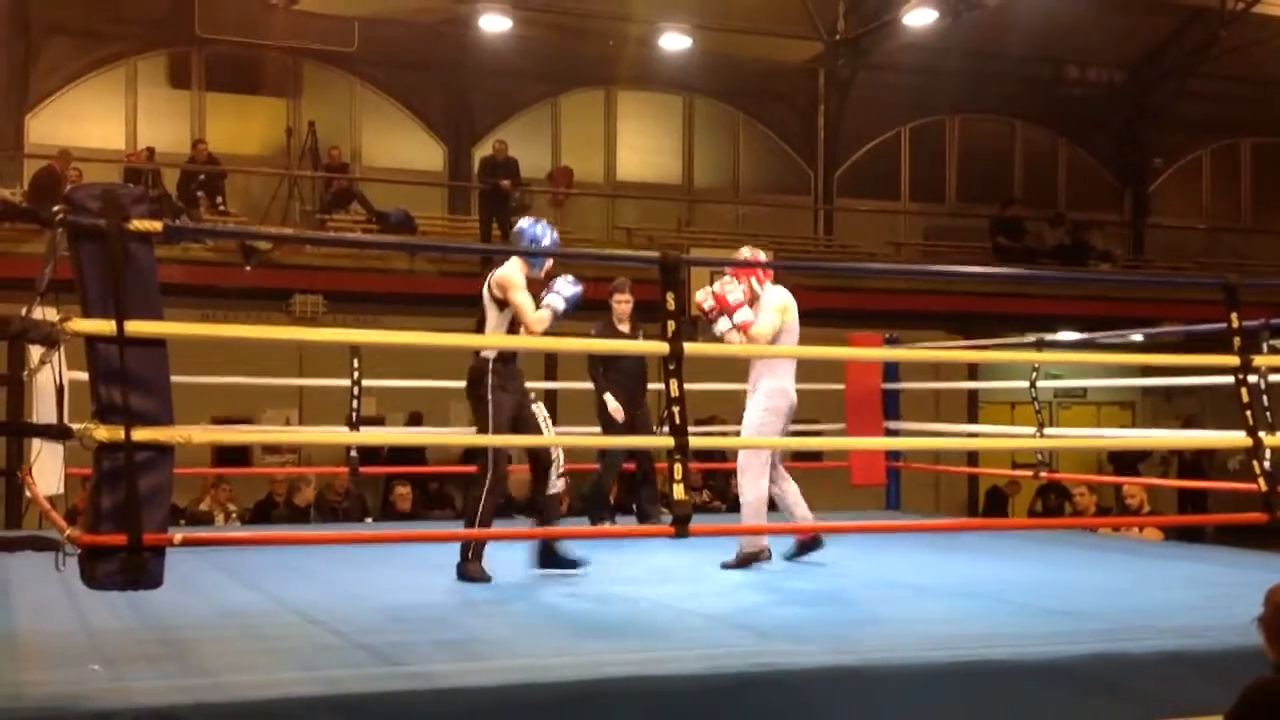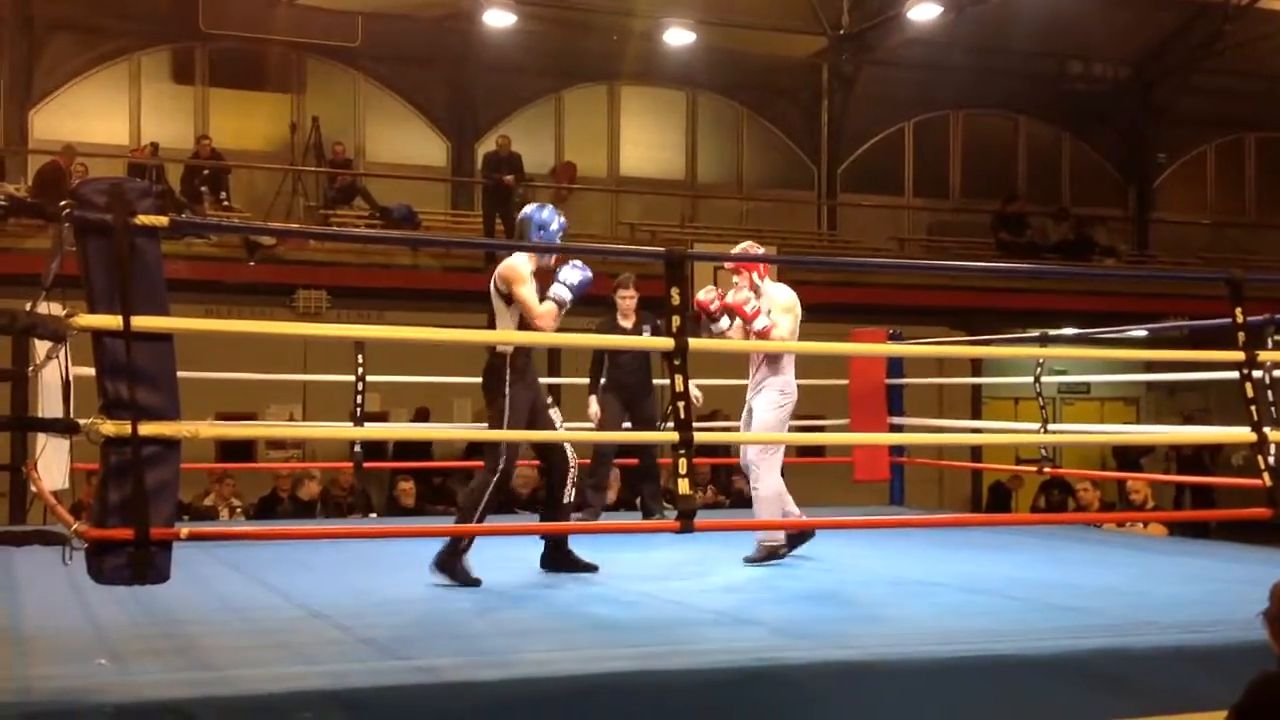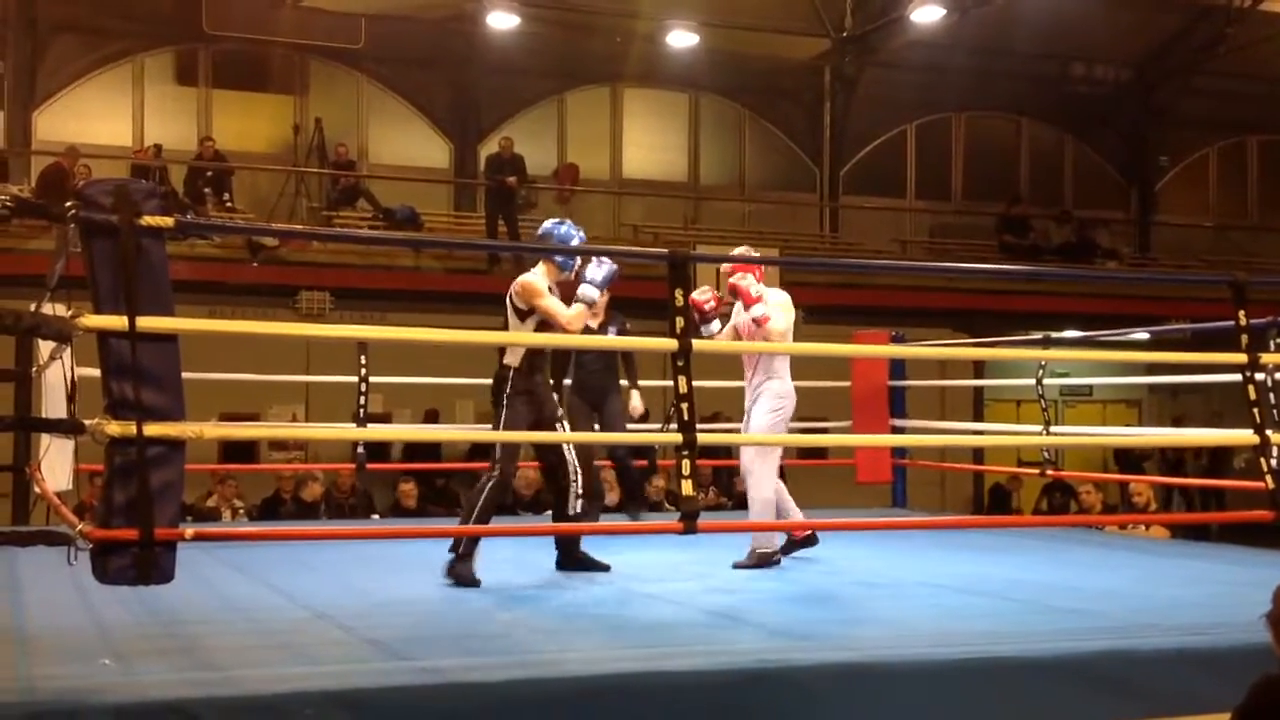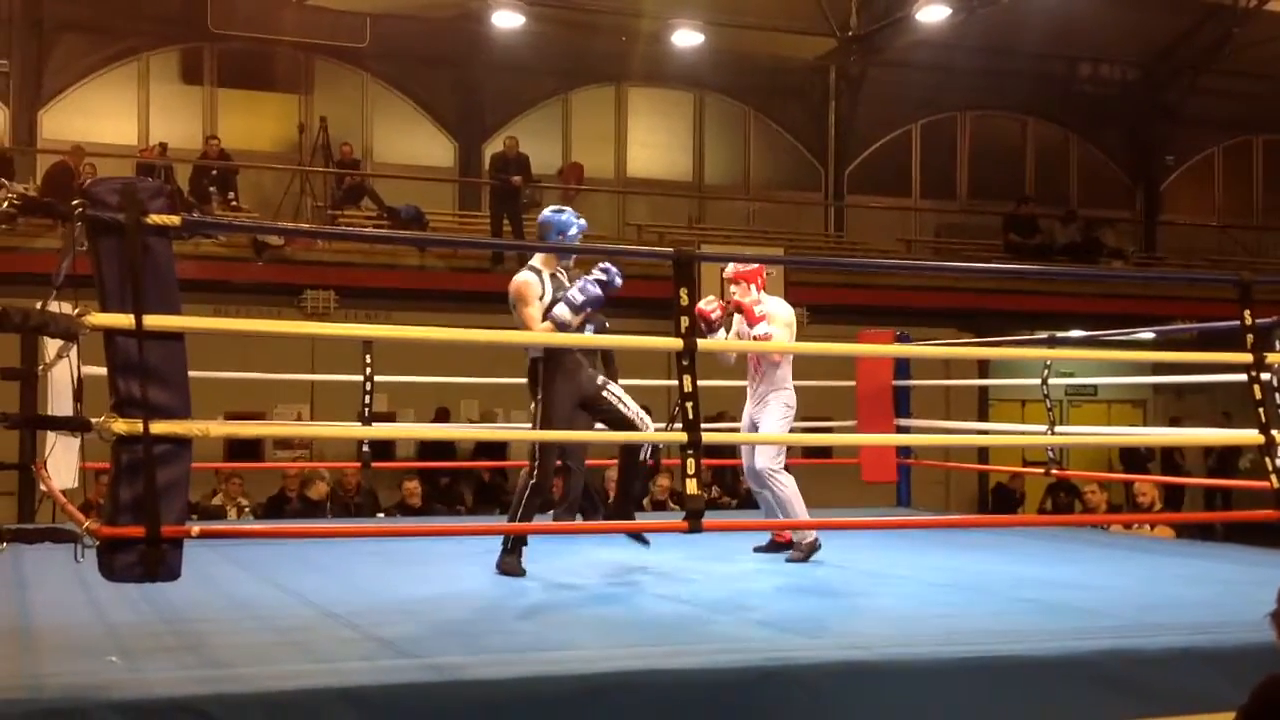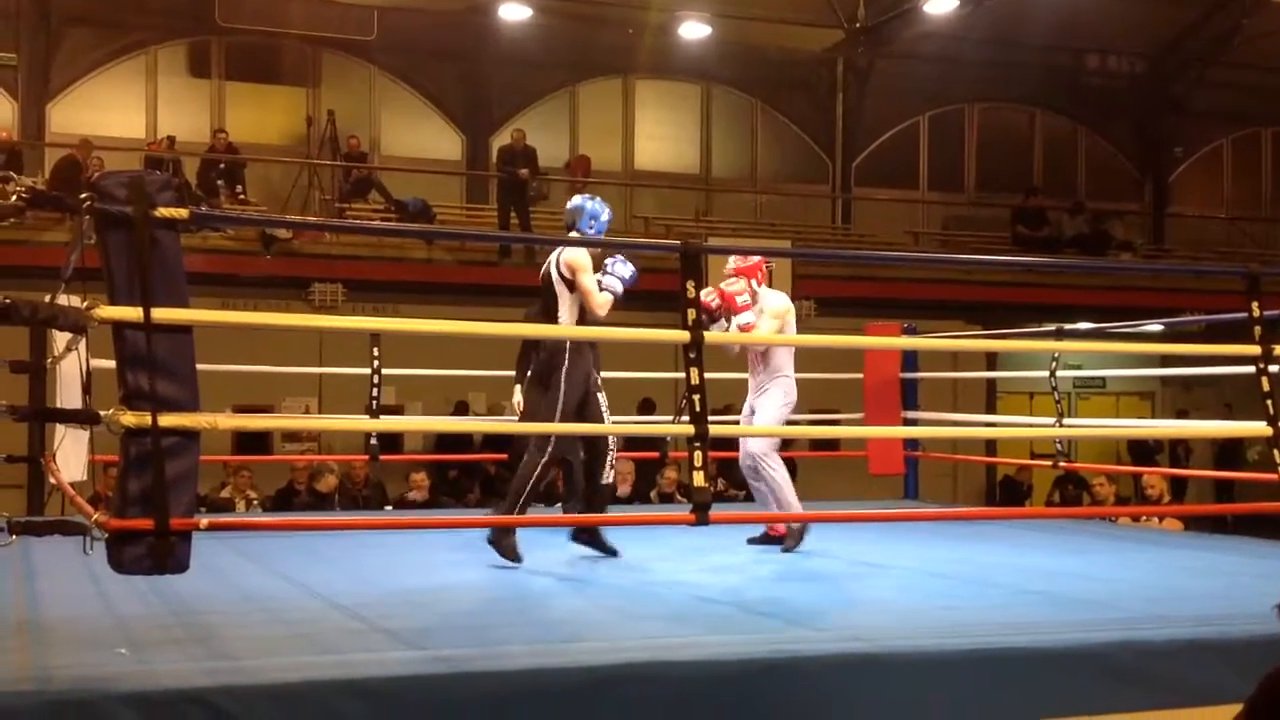
dt=0.4s
person 1, frame 1
left shoulder: (516, 282)
right shoulder: (507, 276)
right elbow: (534, 325)
left wrist: (553, 303)
right wrist: (559, 300)
left hip: (511, 379)
right hip: (490, 379)
left knee: (548, 456)
right knee: (494, 469)
left ankle: (546, 547)
right ankle: (471, 557)
person 1, frame 2
left shoulder: (525, 273)
right shoulder: (514, 269)
left elbow: (542, 326)
right elbow: (541, 322)
left wrist: (561, 293)
right wrist: (565, 289)
left hip: (525, 377)
right hip: (506, 376)
left knee: (561, 460)
right knee: (501, 465)
left ankle: (556, 551)
right ankle: (452, 555)
person 1, frame 3
left shoulder: (549, 288)
right shoulder: (529, 285)
left elbow: (569, 326)
right elbow: (570, 323)
left wrist: (587, 291)
right wrist: (592, 287)
left hip: (538, 388)
right hip: (512, 388)
left knee: (571, 468)
right knee: (500, 471)
left ankle: (569, 551)
right ankle: (460, 556)
person 1, frame 4
left shoulder: (560, 276)
right shoulder: (525, 281)
right elbow: (539, 333)
left wrist: (594, 292)
right wrist: (572, 303)
left hip: (579, 369)
right hip: (550, 375)
left knee: (640, 431)
right knee: (543, 465)
left ankle: (622, 512)
right ankle: (511, 549)
person 1, frame 5
left shoulder: (559, 258)
right shoulder: (577, 256)
right elbow: (598, 309)
left wrist: (602, 278)
right wrist: (616, 280)
left hip: (577, 359)
right hip: (565, 359)
left knee: (602, 444)
right knee: (550, 444)
left ankle: (588, 527)
right ankle: (504, 527)
person 2, frame 1
left shoulder: (776, 297)
right shoulder: (760, 304)
left elbow: (759, 339)
right elbow: (740, 343)
left wrist: (737, 306)
right wrist: (715, 315)
left hip: (772, 391)
right hip: (768, 392)
left knee: (751, 465)
right knee: (771, 469)
left ankle: (754, 545)
right ankle: (806, 532)
person 2, frame 2
left shoulder: (782, 295)
right shoulder: (749, 301)
left elbow: (779, 341)
right elbow: (733, 342)
left wrist: (749, 313)
right wrist: (715, 316)
left hip: (777, 388)
right hip: (757, 390)
left knee: (759, 460)
right knee: (755, 463)
left ankle: (771, 540)
right ankle: (793, 527)
person 2, frame 3
left shoulder: (776, 298)
right shoulder: (741, 308)
left elbow: (776, 337)
right elbow: (722, 343)
left wrist: (752, 301)
right wrist: (707, 316)
left hip: (775, 391)
right hip: (756, 395)
left knee: (756, 465)
right knee: (761, 469)
left ankle: (765, 547)
right ankle: (800, 530)
person 2, frame 4
left shoulder: (778, 309)
right shoulder: (743, 312)
left elbow: (777, 353)
right elbow: (727, 355)
left wrist: (754, 316)
right wrist: (712, 325)
left hip: (777, 398)
right hip: (755, 399)
left knee: (768, 466)
right knee: (753, 471)
left ankle: (806, 537)
right ankle: (783, 535)
person 2, frame 5
left shoulder: (776, 301)
right shoulder: (747, 304)
left elbow: (760, 343)
left wrist: (738, 305)
right wrist: (715, 316)
left hip: (778, 388)
right hip: (757, 391)
left knee: (758, 449)
right knee: (750, 460)
left ankle: (795, 520)
right ankle: (778, 528)
person 3, frame 1
left shoulder: (638, 330)
right shoulder: (601, 331)
right elbow: (594, 370)
left wrist: (645, 394)
right wrist: (607, 397)
left hip: (637, 400)
right hip: (613, 399)
left knee: (645, 457)
right knee: (612, 457)
left ankle: (649, 514)
right ankle: (600, 515)
person 3, frame 2
left shoulder: (650, 324)
right shoulder: (605, 327)
right elbow: (597, 365)
left wrist: (689, 384)
right wrist: (592, 398)
left hip: (643, 394)
right hip: (613, 393)
left knee: (648, 452)
right knee: (603, 449)
left ankle: (652, 509)
right ankle: (591, 509)
person 3, frame 3
left shoulder: (618, 324)
left elbow: (628, 360)
right elbow: (560, 363)
left wrist: (635, 392)
right wrist: (554, 396)
left hip: (610, 393)
right hip: (579, 395)
left knee: (619, 450)
left ankle: (634, 501)
person 3, frame 4
left shoulder: (597, 322)
left elbow: (609, 361)
left knee: (574, 454)
right knee: (566, 452)
left ankle: (565, 514)
right ankle: (593, 509)
person 3, frame 5
right shoulder: (535, 313)
right elbow: (525, 353)
right wrist: (517, 387)
right hip: (538, 385)
left knee: (570, 447)
right knee: (521, 444)
